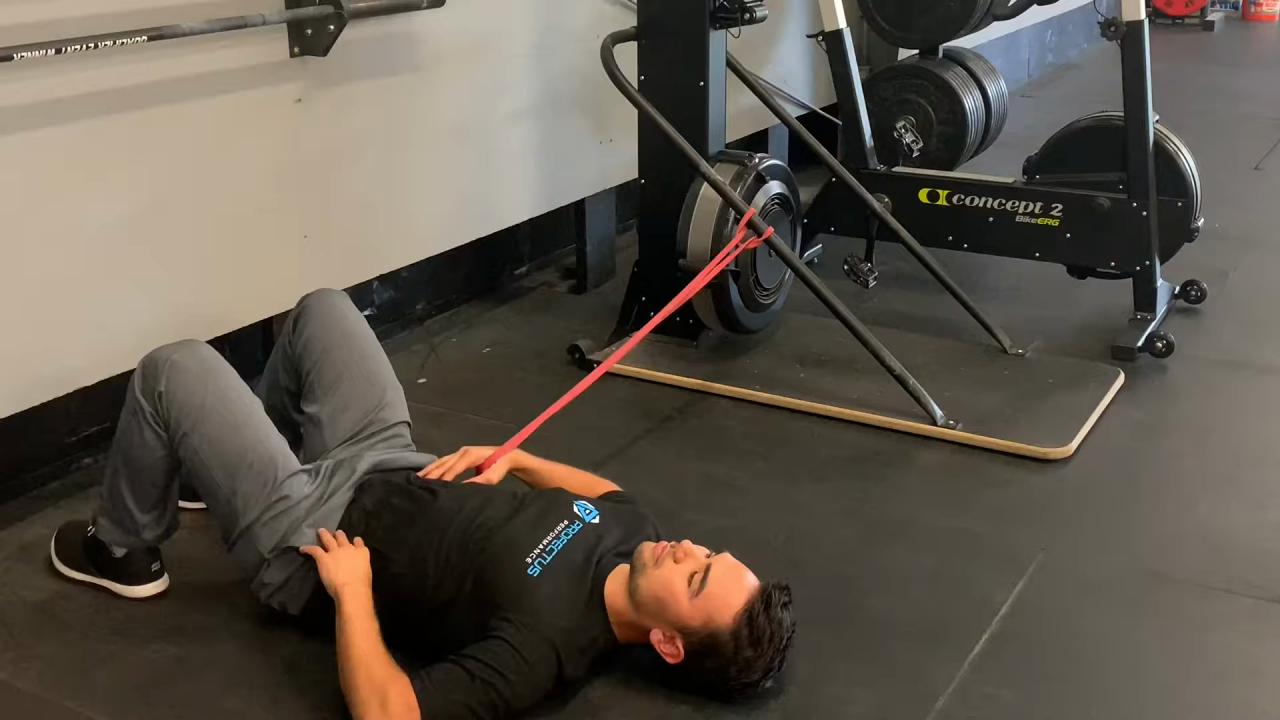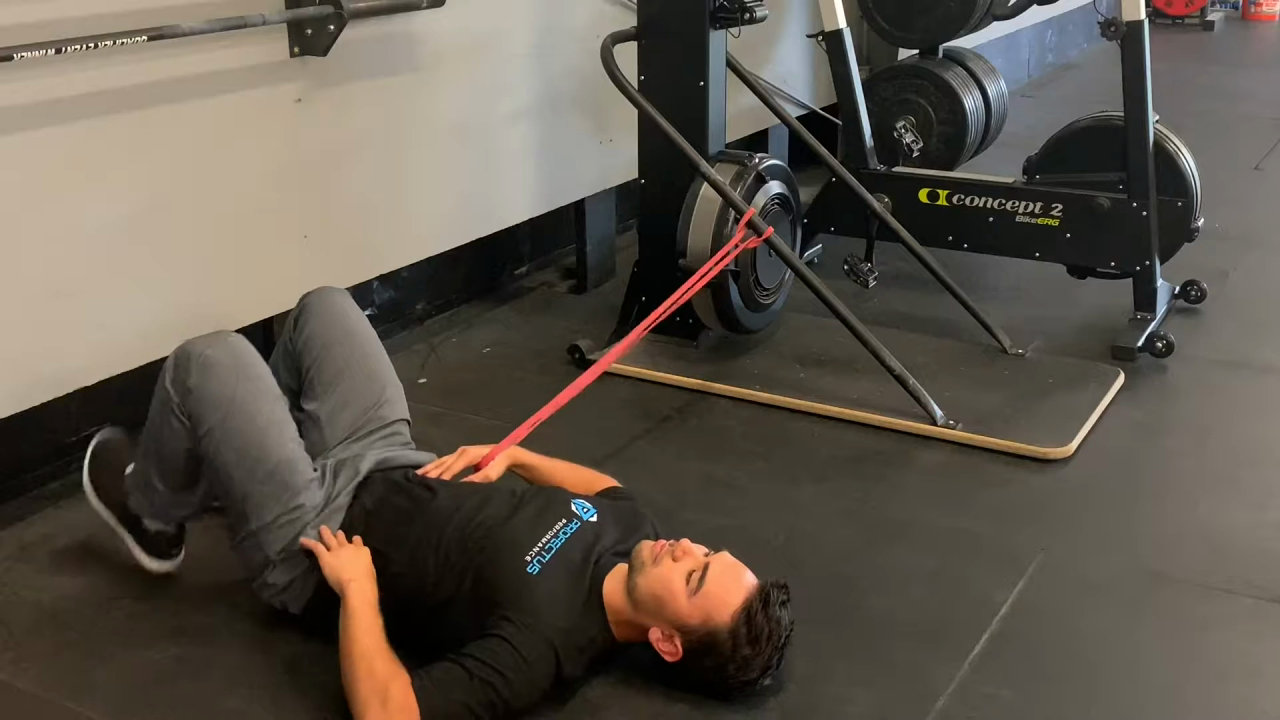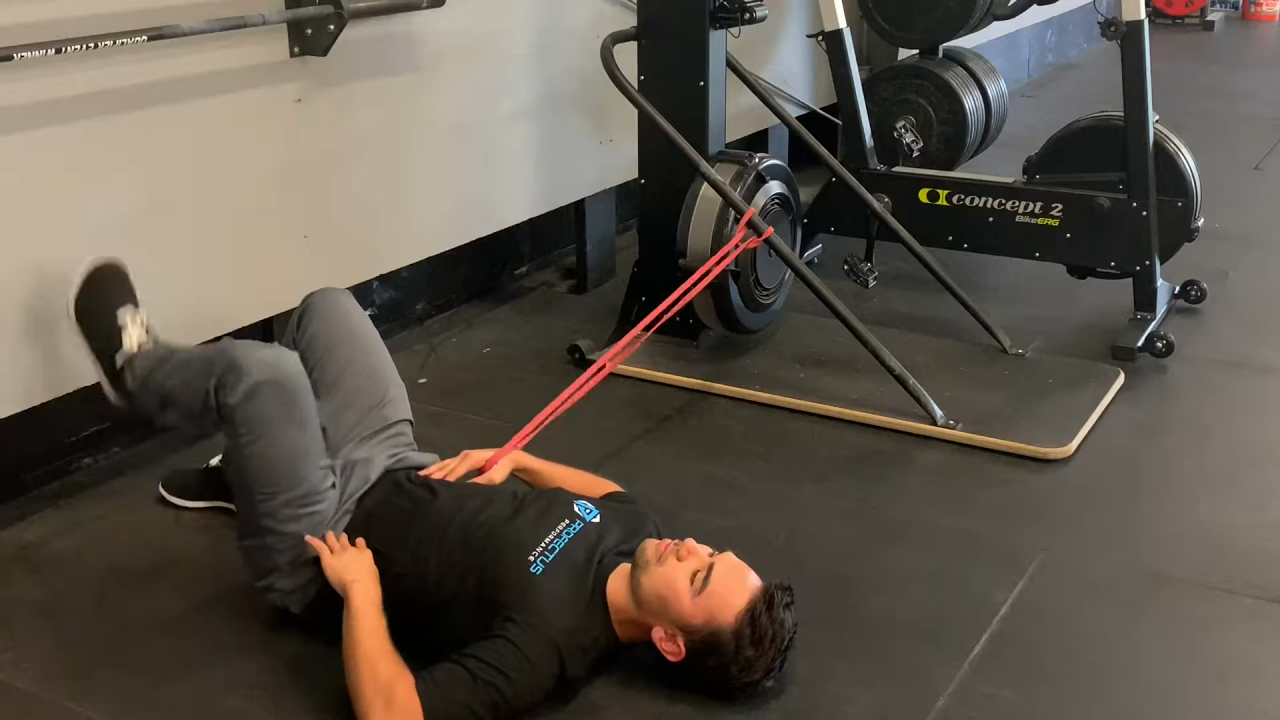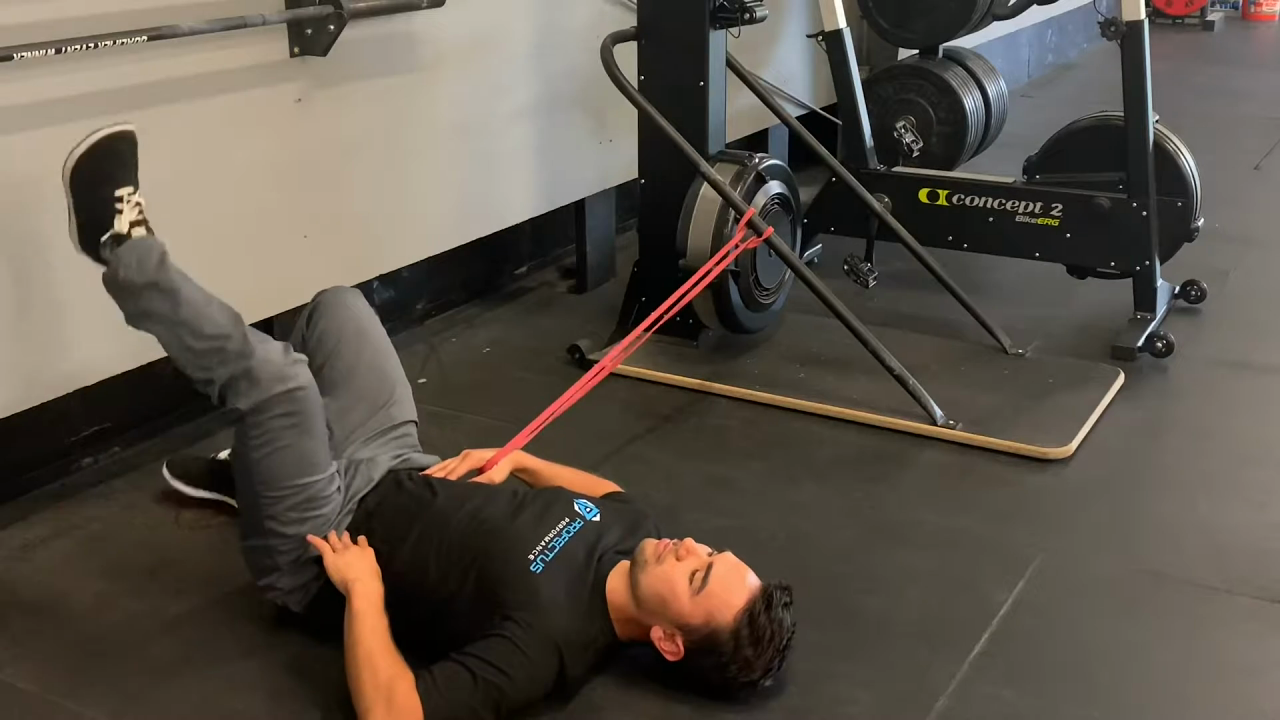
dt=0.2s
person 1, frame 1
left shoulder: (544, 640)
right shoulder: (628, 536)
right elbow: (599, 485)
left wrist: (352, 590)
right wrist: (510, 458)
left hip: (309, 538)
right hip: (390, 474)
left knee: (176, 372)
right knee: (322, 308)
left ankle: (123, 547)
right ankle: (266, 435)
person 1, frame 2
left shoulder: (546, 640)
right shoulder: (628, 536)
right elbow: (600, 482)
left wrist: (356, 586)
right wrist: (512, 456)
left hip: (316, 541)
right hip: (390, 474)
left knee: (211, 360)
right knee: (324, 306)
left ankle: (152, 520)
right ankle: (238, 463)
person 1, frame 3
left shoulder: (553, 643)
right shoulder: (636, 540)
right elbow: (605, 489)
left wrist: (362, 593)
right wrist: (514, 459)
left hip: (328, 556)
right hip: (395, 488)
left knee: (269, 372)
right knee: (326, 310)
left ankle: (138, 371)
right ankle: (248, 478)
person 1, frame 4
left shoulder: (550, 639)
right shoulder: (630, 535)
right elbow: (598, 490)
left wrist: (362, 588)
right wrist: (515, 461)
left hip: (322, 549)
right hip: (394, 478)
left knee: (271, 372)
right knee: (334, 308)
left ankle: (124, 246)
right ankle: (244, 470)
